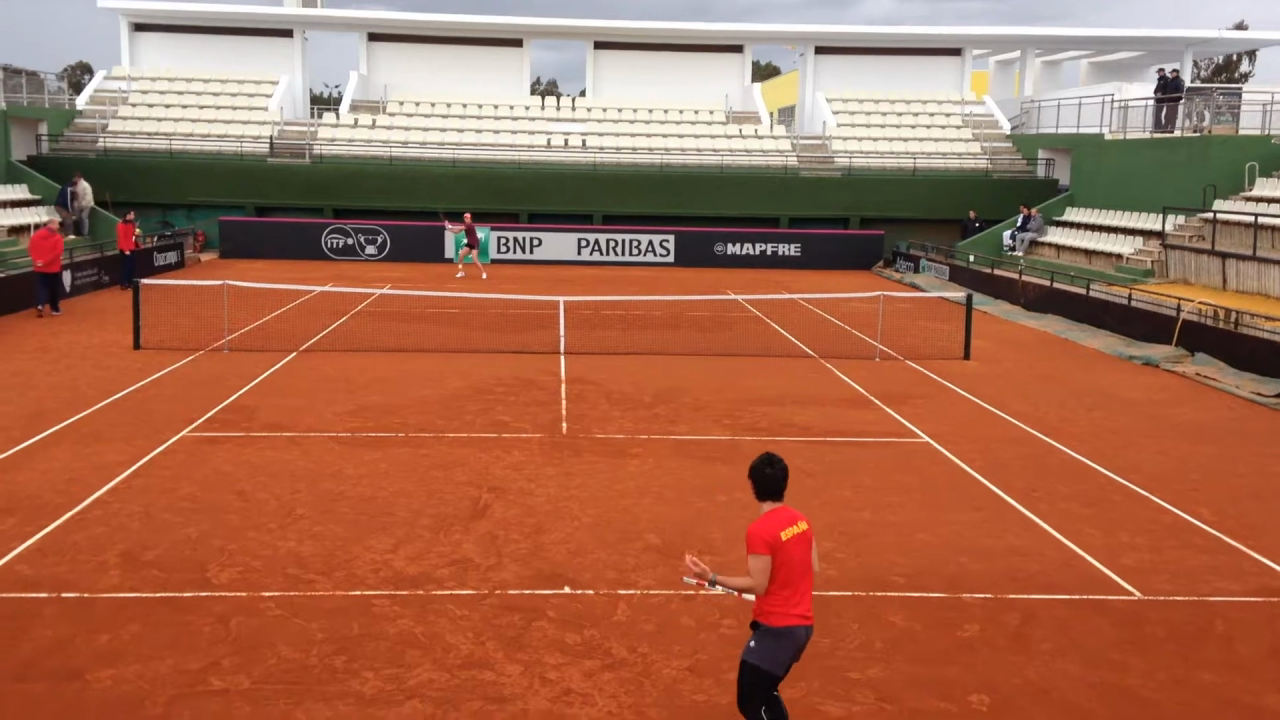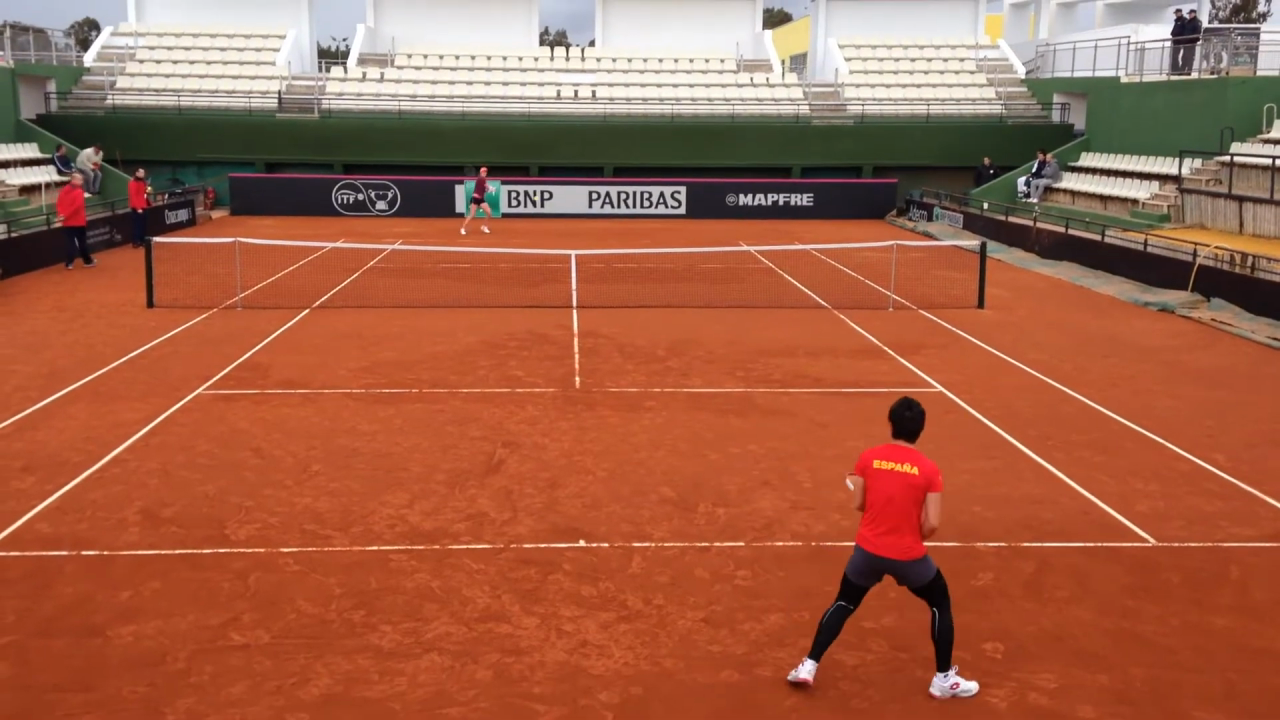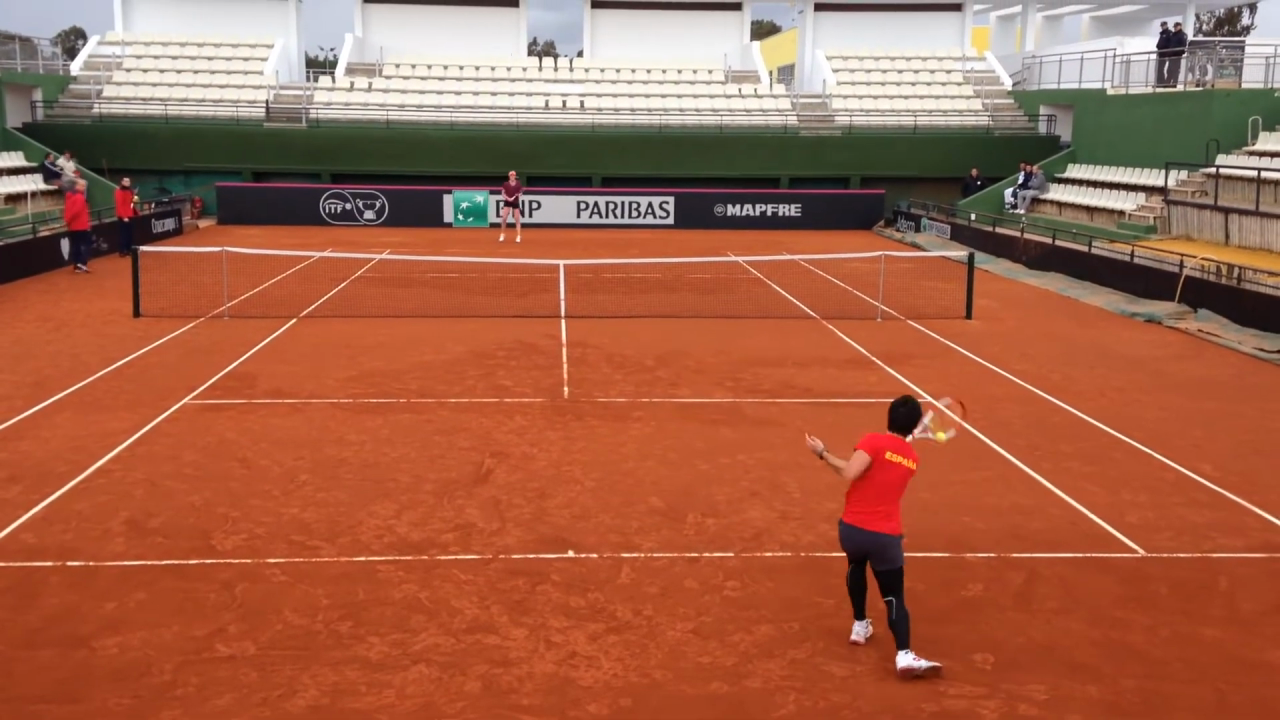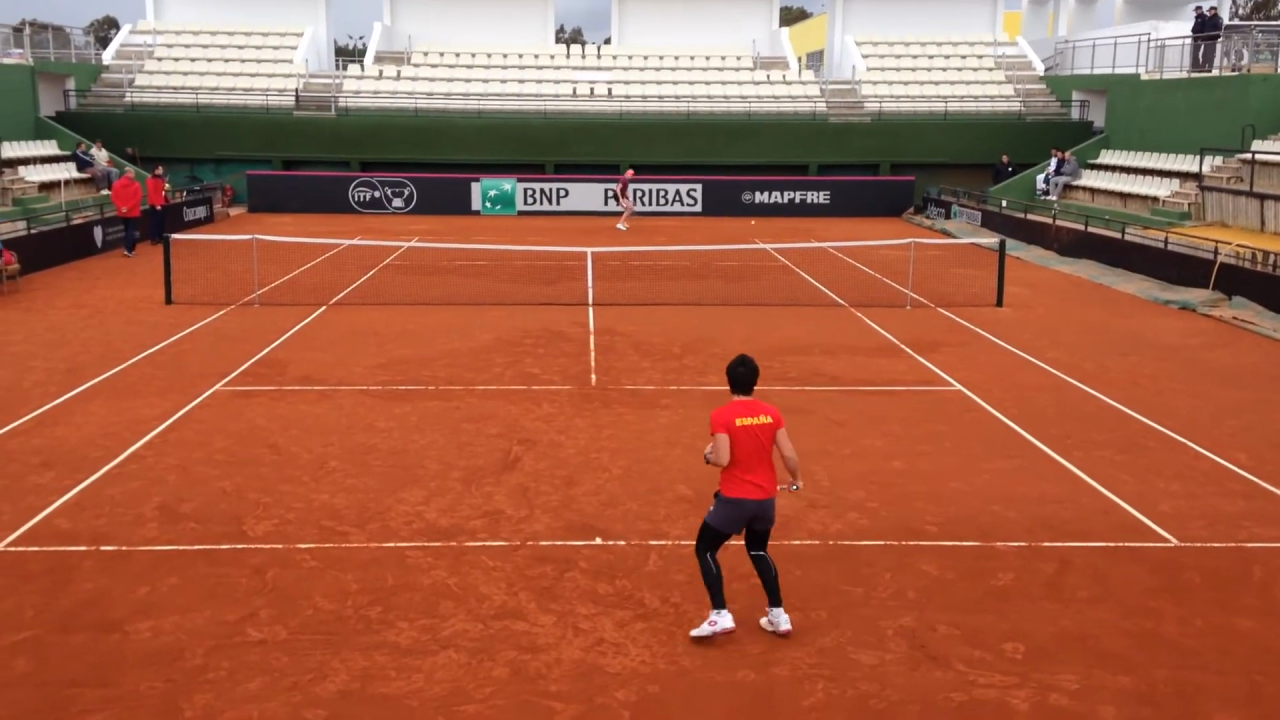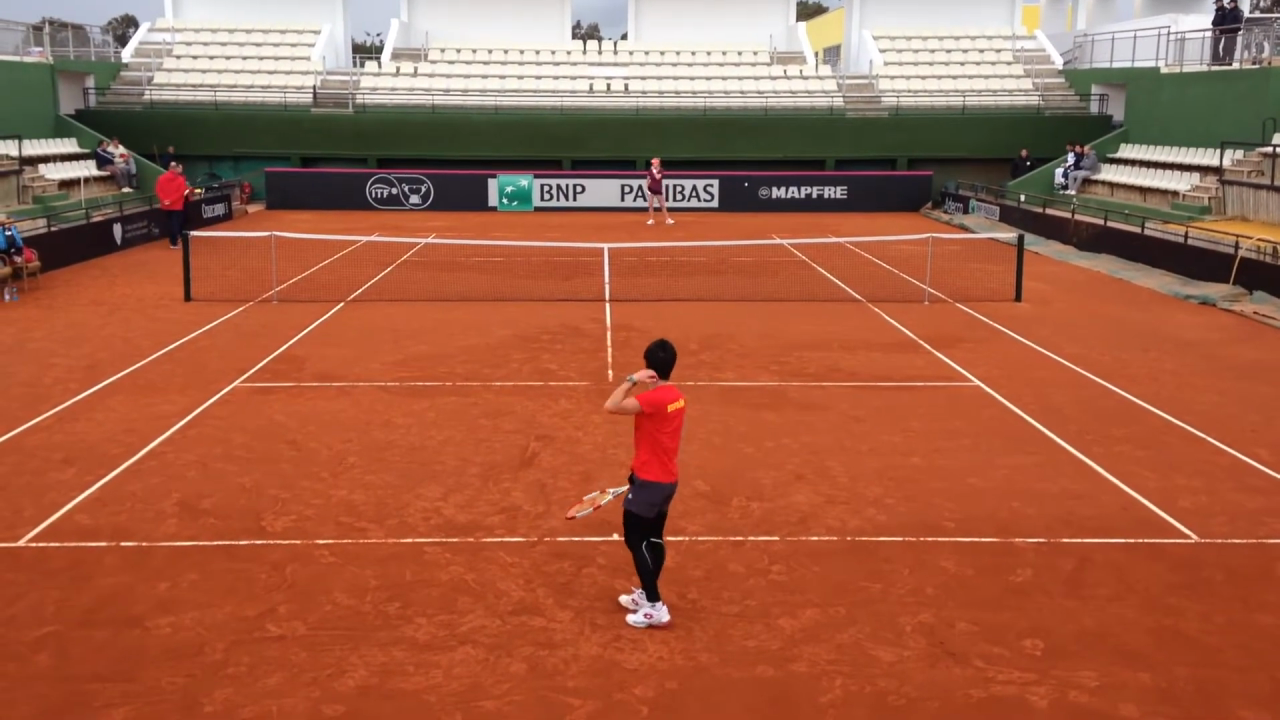
dt=1s
person 1, frame 1
left shoulder: (760, 530)
right shoulder: (800, 520)
left elbow: (758, 586)
right elbow: (811, 570)
left wrist: (712, 578)
left hip: (776, 629)
right hip: (802, 625)
right knee: (765, 693)
person 1, frame 2
left shoulder: (868, 458)
right shoulder: (929, 470)
left elbow: (859, 503)
right elbow: (932, 524)
right wrist: (910, 536)
left hip: (868, 550)
right hip: (909, 556)
left knee: (844, 604)
right knee: (940, 604)
left ankle: (808, 667)
right ankle: (944, 678)
person 1, frame 3
left shoulder: (874, 441)
right shoulder: (912, 459)
left elbow: (851, 474)
left wrist: (823, 452)
left hip: (852, 528)
right hip: (887, 537)
left knee: (856, 566)
right knee: (894, 598)
left ankle: (860, 626)
right ankle: (905, 655)
person 1, frame 4
left shoulder: (722, 416)
right shoulder: (772, 413)
left elbow: (723, 460)
right elbow: (789, 456)
left wrist: (707, 455)
right wrist: (796, 479)
left hip: (734, 499)
right hip: (766, 499)
left knee: (704, 550)
right knee: (758, 552)
left ankle: (720, 615)
right ankle: (778, 616)
person 1, frame 5
left shoulder: (652, 398)
right shoulder: (676, 396)
left elbow: (611, 406)
left wrist: (632, 379)
left hip: (649, 481)
right hip: (668, 479)
left knee: (636, 541)
right knee: (654, 539)
left ankle: (655, 608)
right ankle: (646, 596)
